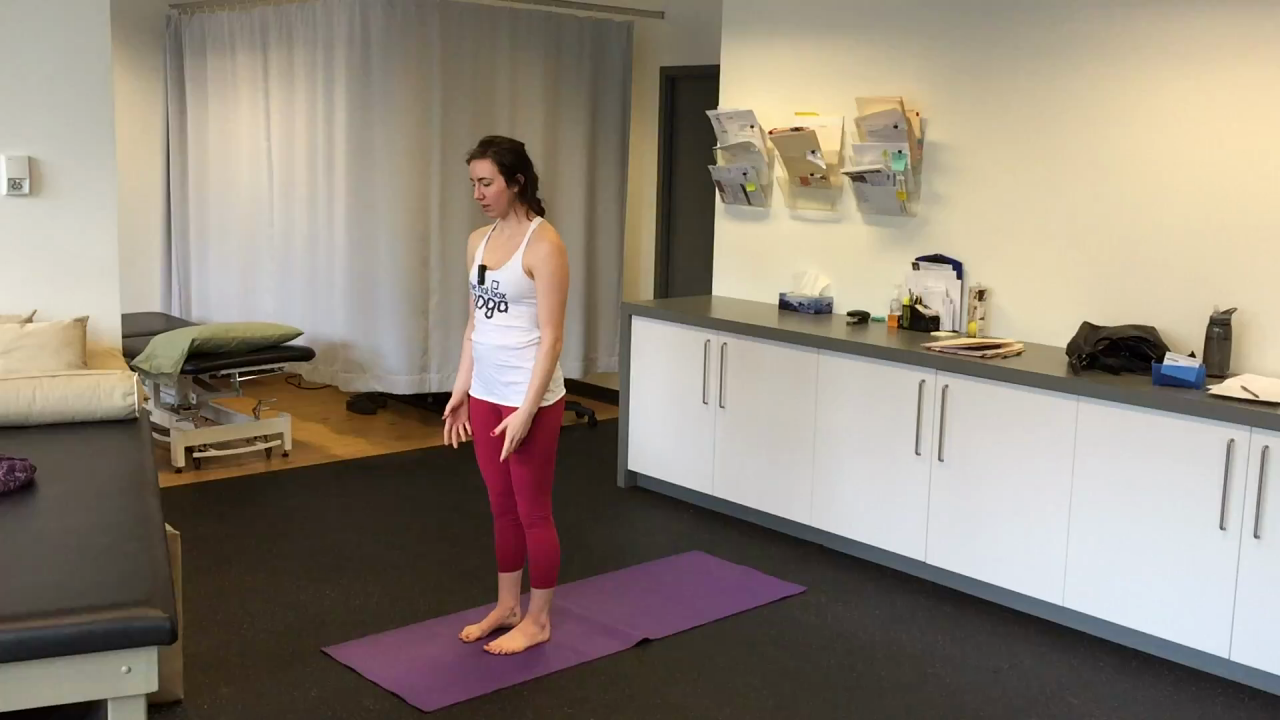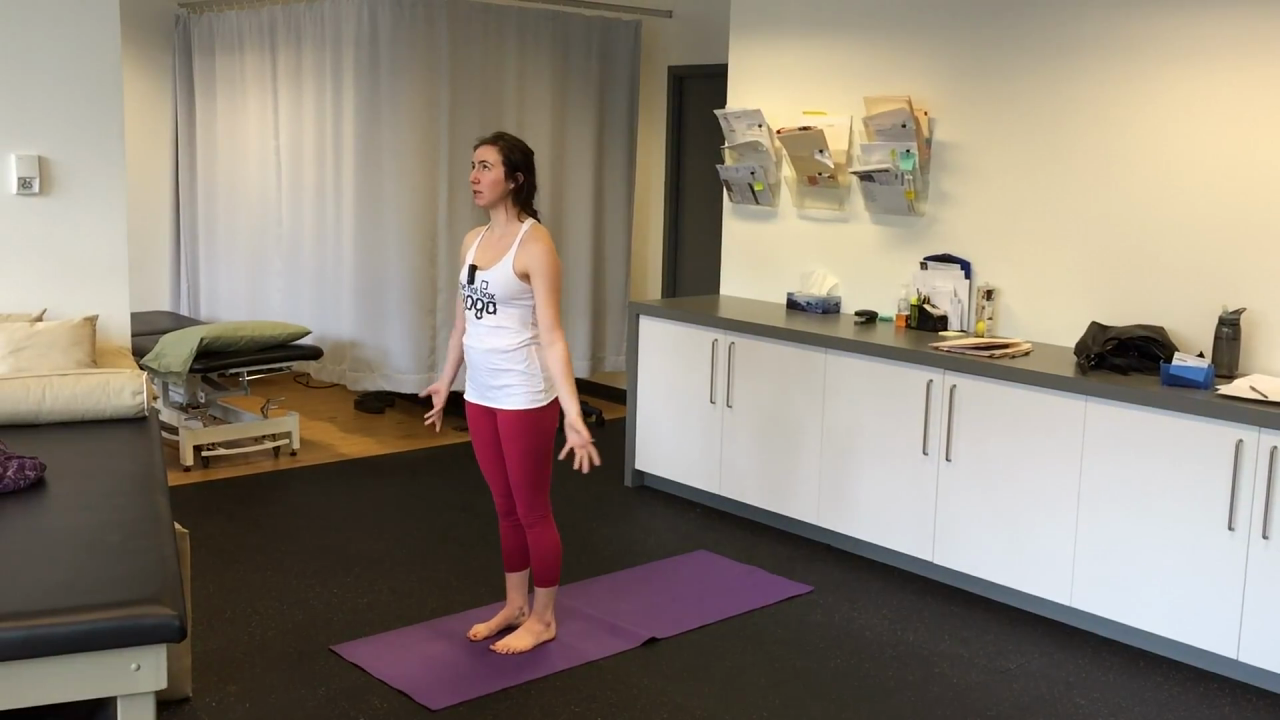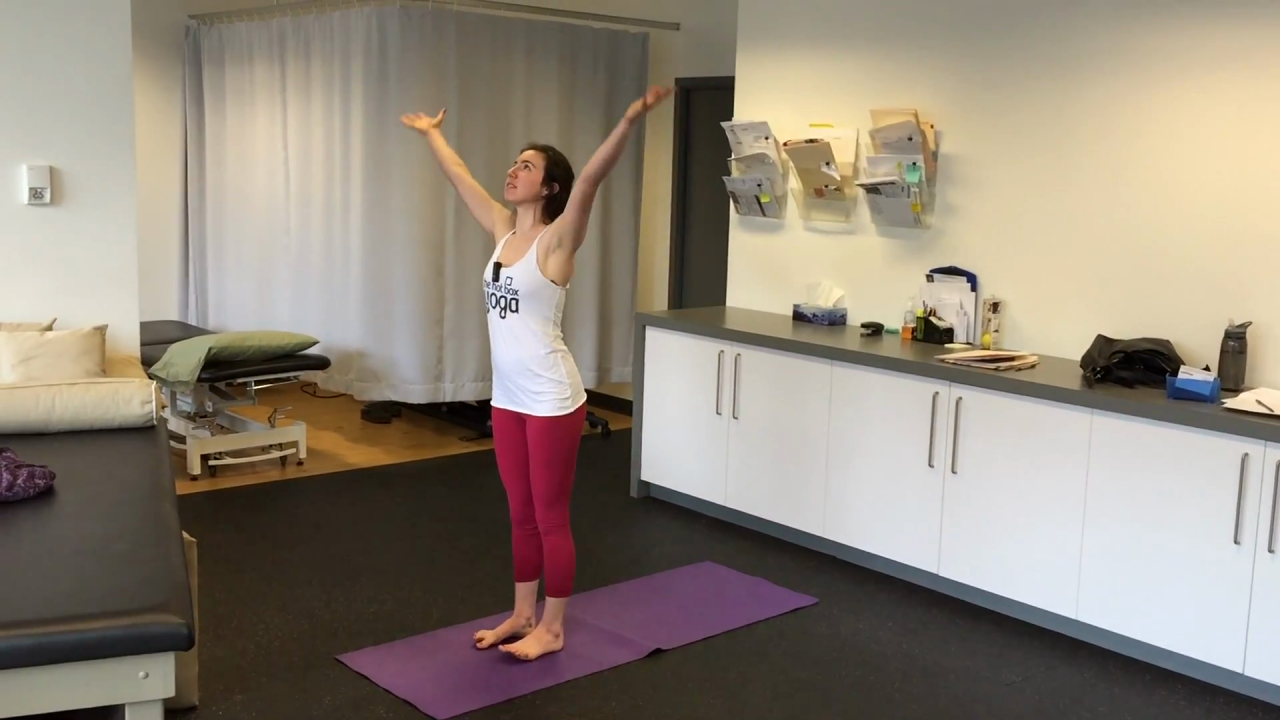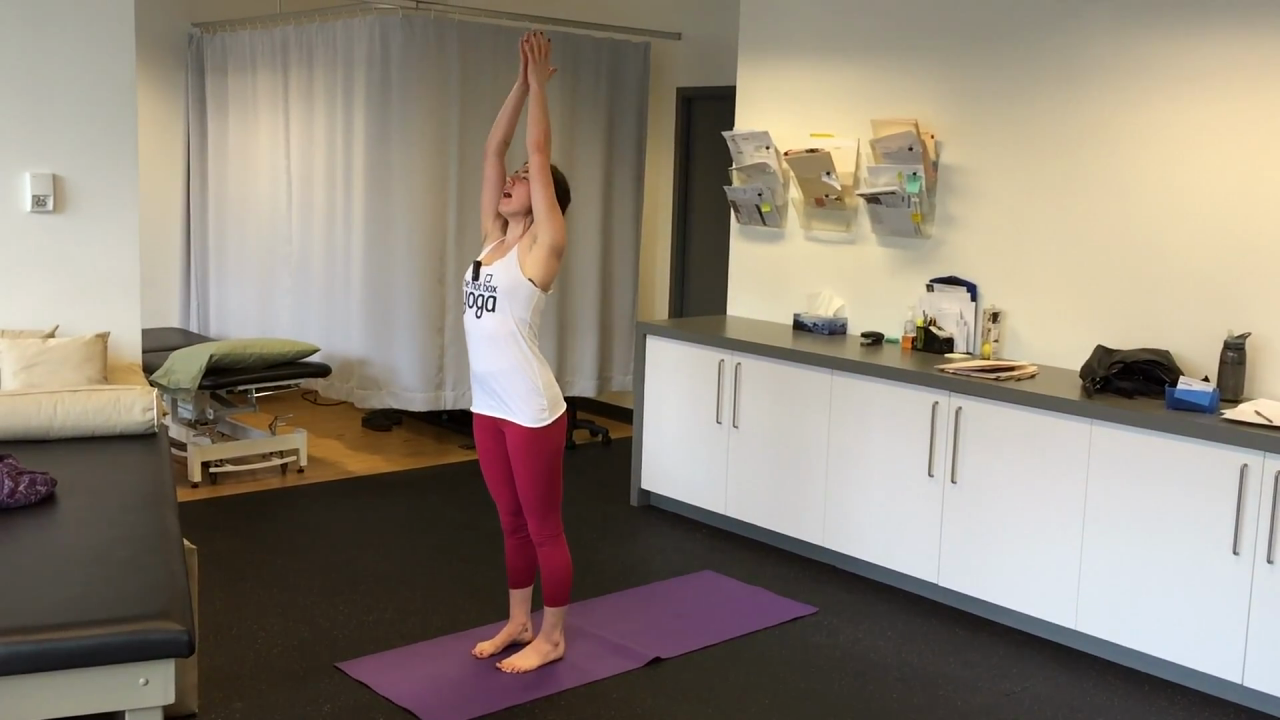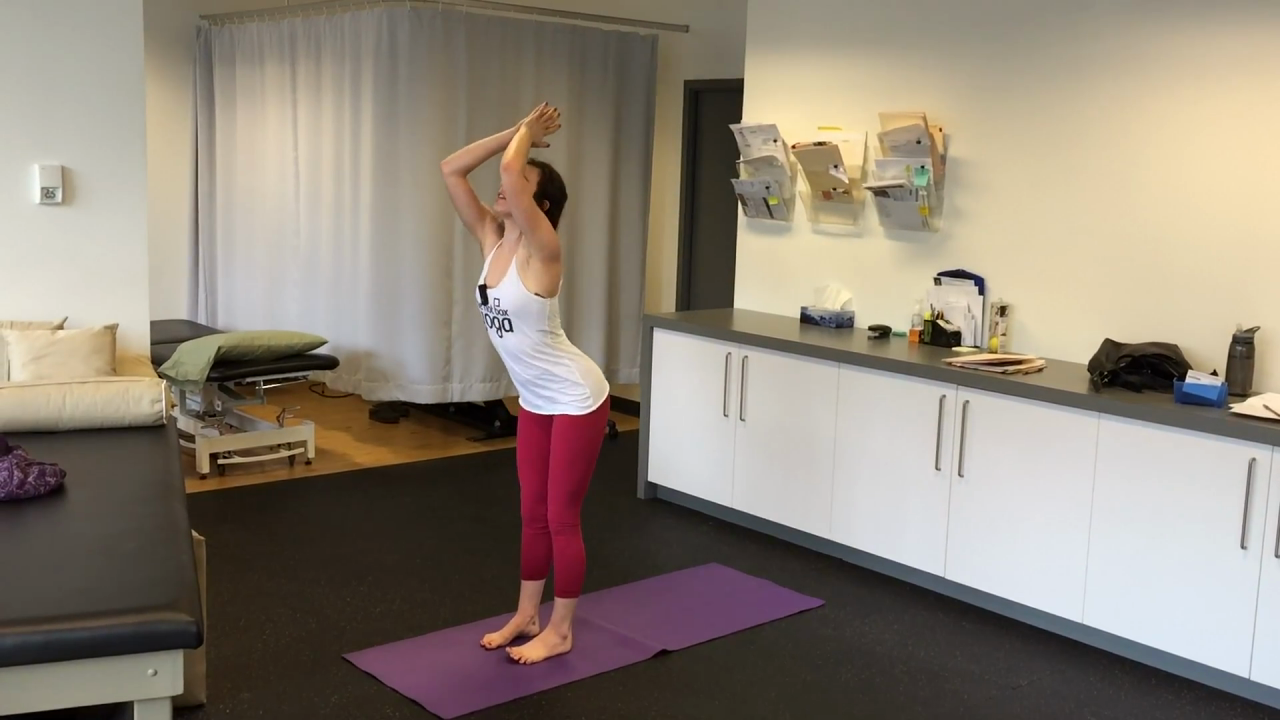
dt=1s
person 1, frame 1
left shoulder: (544, 243)
right shoulder: (479, 240)
left elbow: (551, 336)
left wrist: (527, 409)
right wrist: (460, 388)
left hip: (530, 395)
right hip: (486, 393)
left knee: (533, 512)
right knee: (502, 509)
left ankle: (537, 620)
right ankle: (506, 607)
person 1, frame 2
left shoulder: (534, 244)
right shoulder: (473, 240)
left elbow: (551, 335)
left wrist: (573, 414)
right wrist: (445, 380)
left hip: (523, 397)
right hip: (481, 394)
left knee: (533, 512)
right knee: (505, 509)
left ankle: (543, 619)
right ankle: (514, 606)
person 1, frame 3
left shoulder: (556, 240)
right shoulder: (502, 230)
left elbow: (590, 182)
right elbow: (463, 181)
left wrist: (628, 123)
right wrist: (432, 134)
left hip: (552, 403)
right hip: (508, 400)
left knee: (550, 519)
right knee: (521, 515)
left ankle: (552, 628)
right ankle: (522, 614)
person 1, frame 4
left shoulder: (544, 245)
right shoulder: (493, 237)
left elbow: (538, 152)
right elbow: (495, 150)
left wrist: (540, 84)
right wrist: (521, 83)
left hip: (531, 410)
right hip: (489, 407)
left knee: (543, 528)
right knee: (512, 524)
left ankle: (552, 637)
right ankle: (518, 623)
person 1, frame 5
left shoulder: (541, 250)
right shoulder: (493, 241)
left elbow: (507, 174)
right elbow: (450, 170)
left wrist: (525, 135)
right wrist: (515, 132)
left hip: (576, 399)
right hip: (535, 401)
left knee: (561, 517)
right knee: (533, 513)
left ankle: (560, 632)
right ankle: (526, 617)
